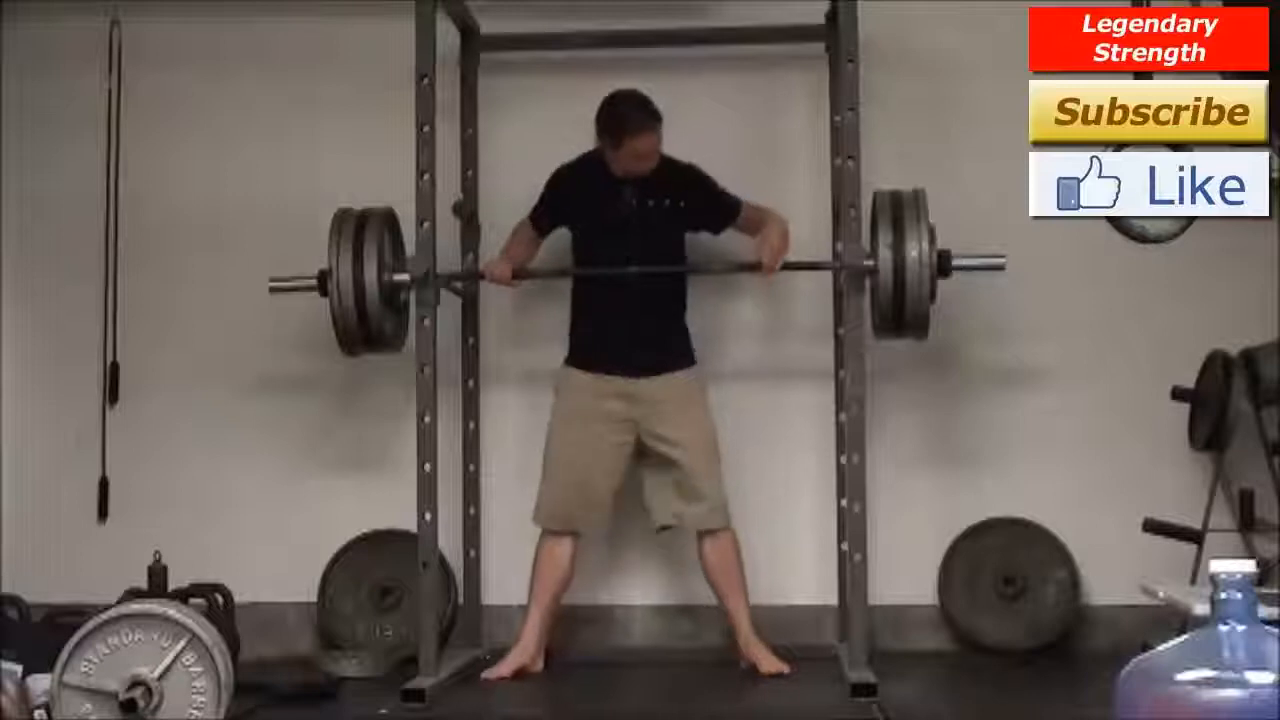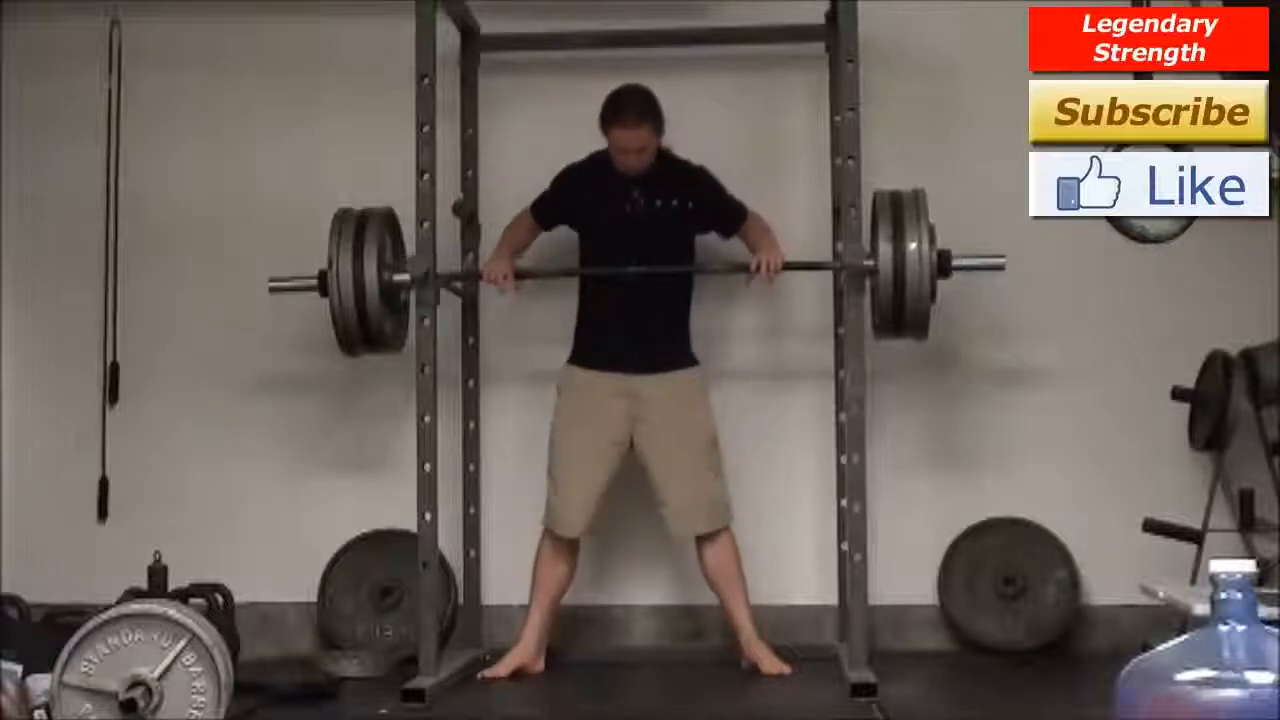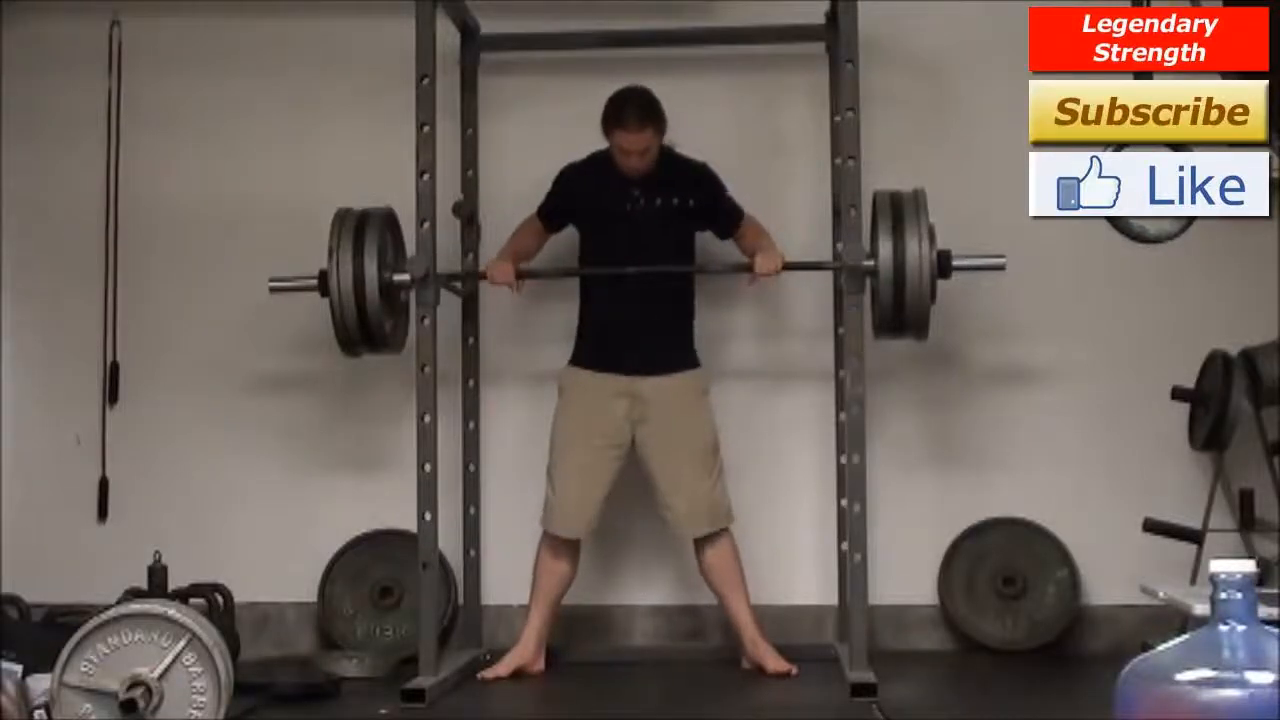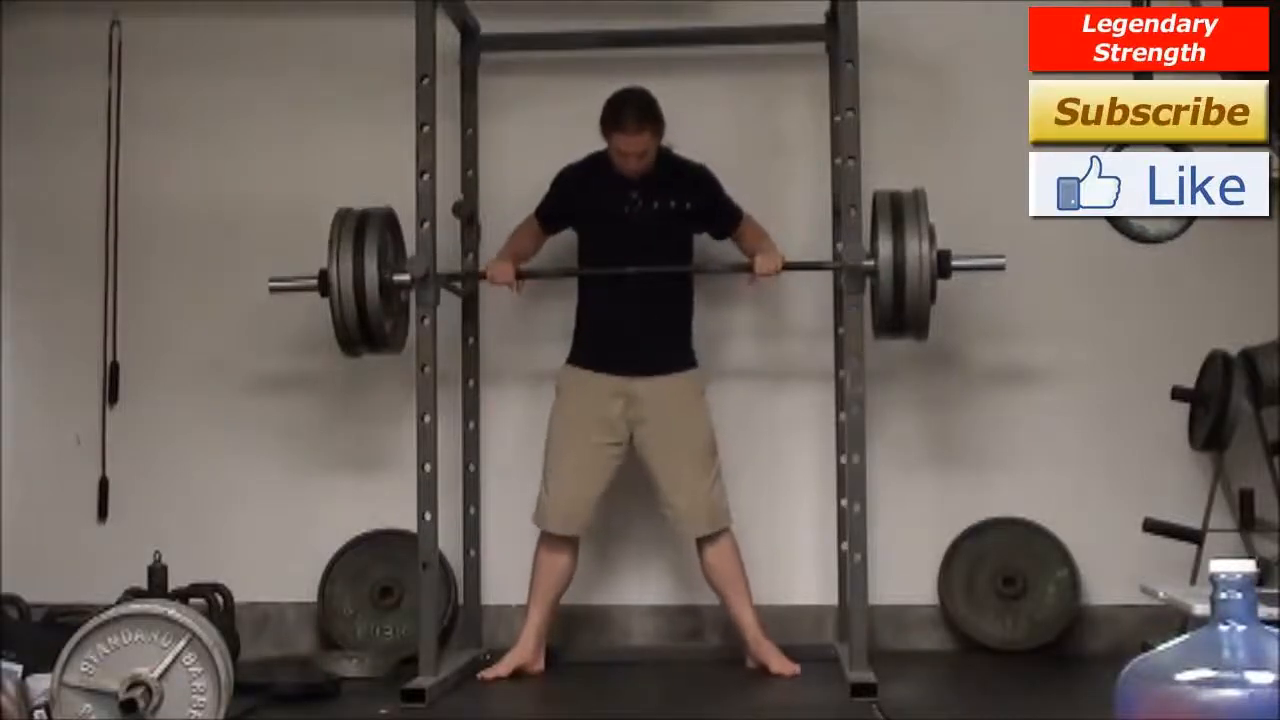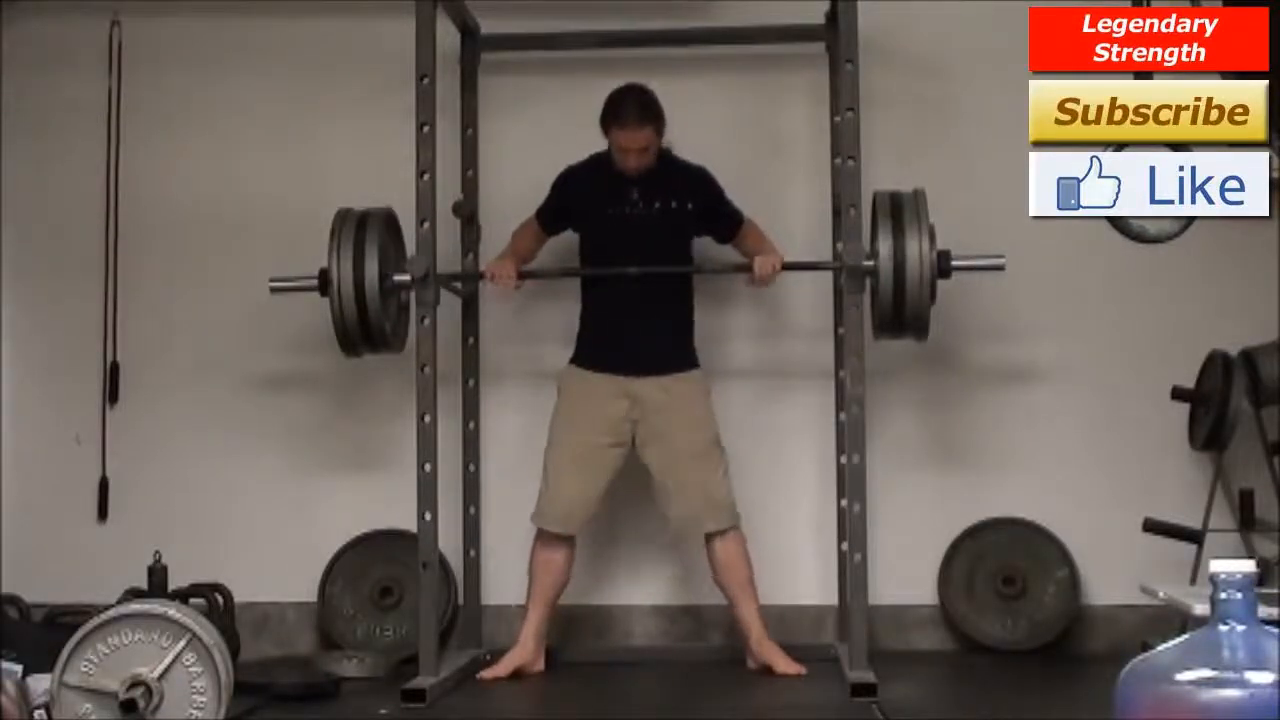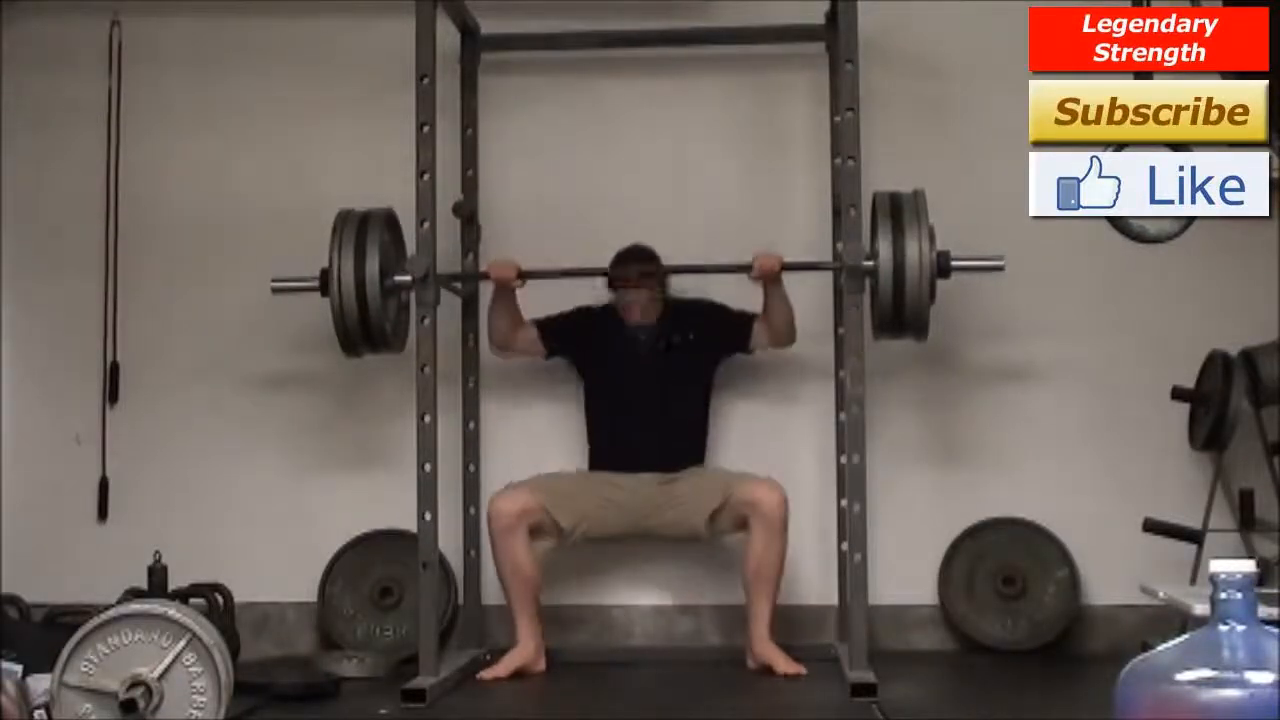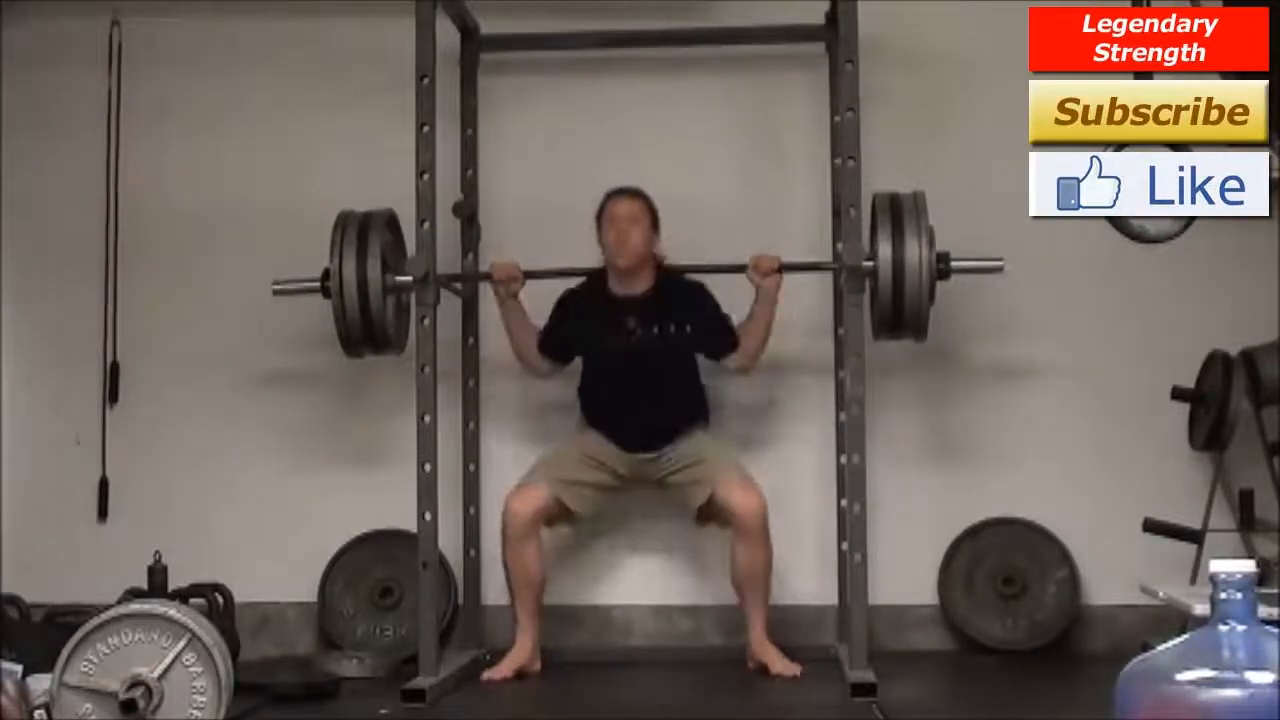
dt=0.7s
person 1, frame 1
left shoulder: (683, 181)
right shoulder: (573, 182)
left elbow: (743, 215)
right elbow: (534, 227)
left wrist: (773, 226)
right wrist: (505, 260)
left hip: (671, 373)
right hip: (590, 375)
left knee: (708, 512)
right knee: (562, 517)
left ankle: (748, 640)
right ankle: (530, 646)
person 1, frame 2
left shoulder: (690, 182)
right shoulder: (579, 181)
left elbow: (746, 222)
right elbow: (531, 220)
left wrist: (766, 248)
right wrist: (502, 256)
left hip: (672, 374)
right hip: (592, 373)
left knee: (706, 514)
right knee: (564, 516)
left ankle: (750, 642)
right ankle: (530, 646)
person 1, frame 3
left shoulder: (693, 180)
right shoulder: (580, 179)
left elbow: (740, 225)
right elbow: (541, 224)
left wrist: (765, 251)
right wrist: (507, 259)
left hip: (674, 374)
right hip: (593, 374)
left knee: (705, 515)
right knee: (565, 517)
left ankle: (752, 641)
right ankle: (530, 646)
person 1, frame 4
left shoulder: (691, 180)
right shoulder: (578, 181)
left elbow: (737, 224)
right elbow: (539, 225)
left wrist: (765, 251)
right wrist: (507, 258)
left hip: (671, 375)
right hip: (590, 374)
left knee: (705, 515)
right knee: (561, 516)
left ankle: (756, 641)
right ankle: (530, 645)
person 1, frame 5
left shoulder: (691, 182)
right shoulder: (579, 182)
left elbow: (739, 230)
right elbow: (538, 226)
left wrist: (765, 253)
right wrist: (508, 260)
left hip: (674, 378)
right hip: (593, 377)
left knee: (713, 513)
right knee: (558, 515)
left ankle: (757, 640)
right ankle: (529, 644)
person 1, frame 6
left shoulder: (699, 319)
right shoulder: (588, 326)
left elbow: (781, 336)
right elbow: (505, 341)
left wrist: (772, 283)
right wrist: (503, 292)
left hip: (684, 483)
right hip: (606, 485)
left knee: (768, 501)
right knee: (505, 510)
left ankle: (760, 641)
right ankle: (529, 645)
person 1, frame 7
left shoulder: (688, 298)
right shoulder: (579, 303)
left elbow: (740, 357)
right elbow: (542, 363)
left wrist: (766, 294)
right wrist: (508, 301)
left hip: (682, 439)
right hip: (603, 441)
left knee: (748, 508)
right knee: (520, 510)
left ankle: (759, 641)
right ankle: (526, 644)
